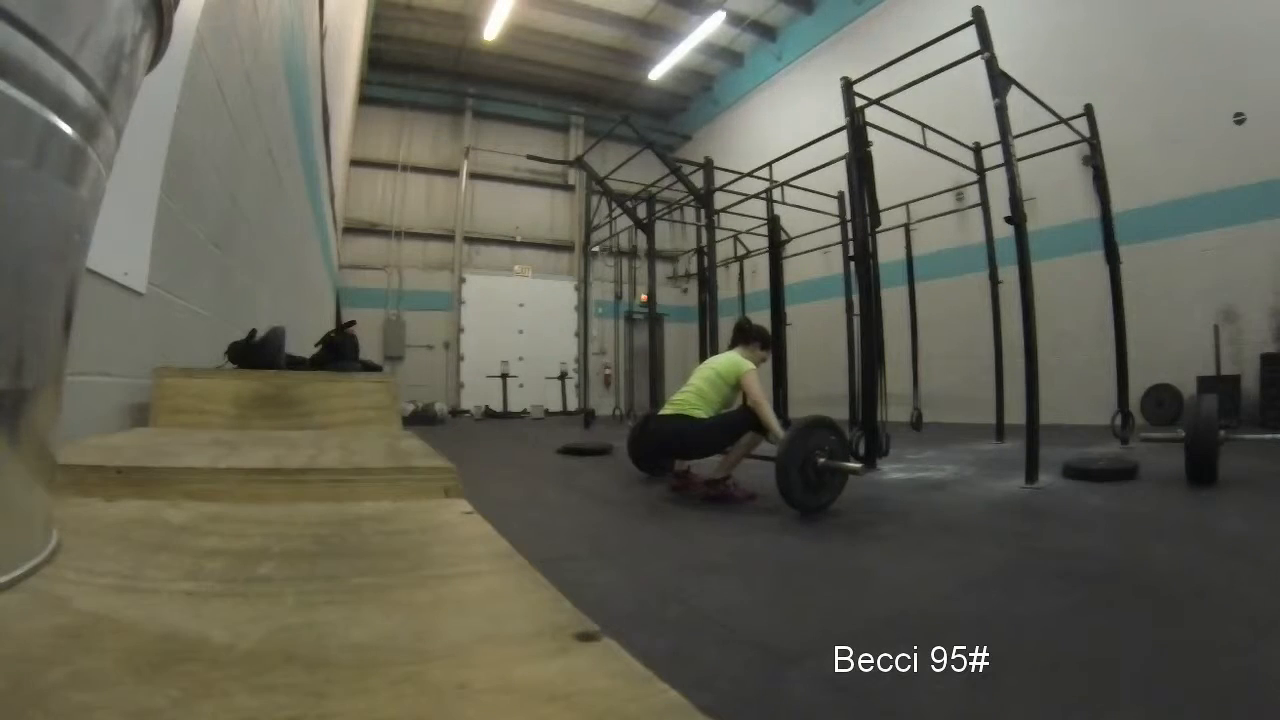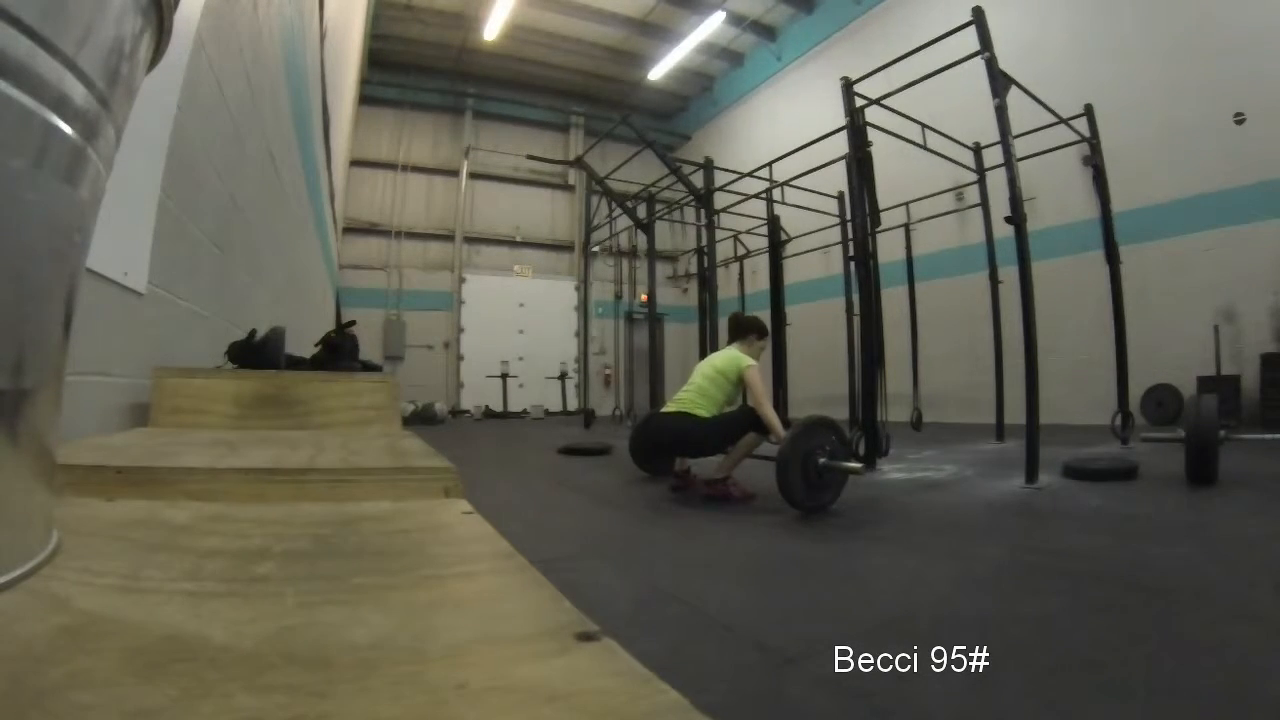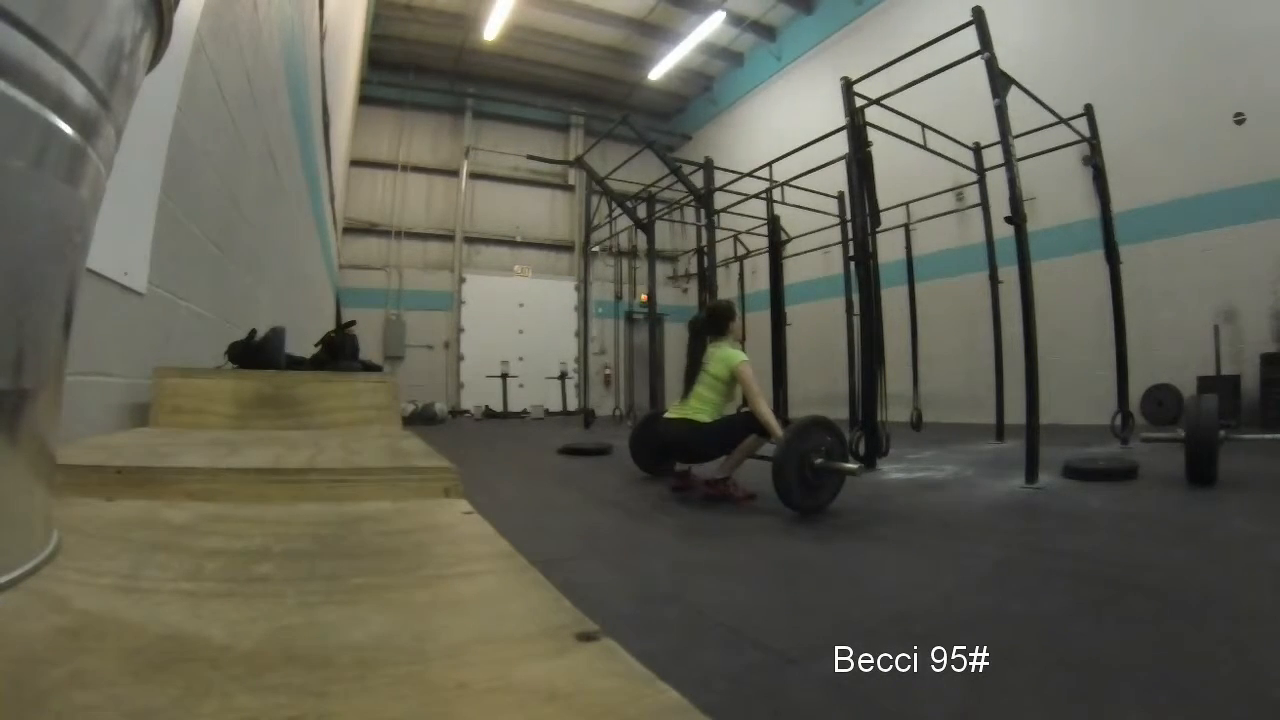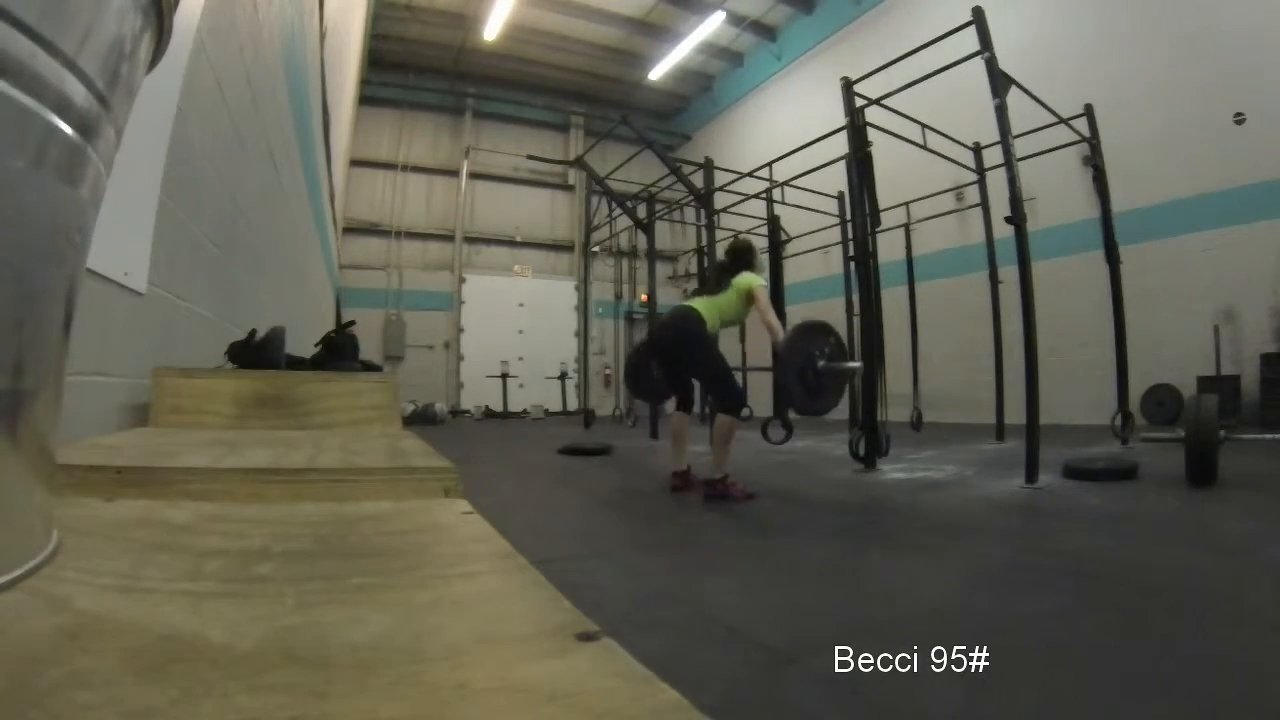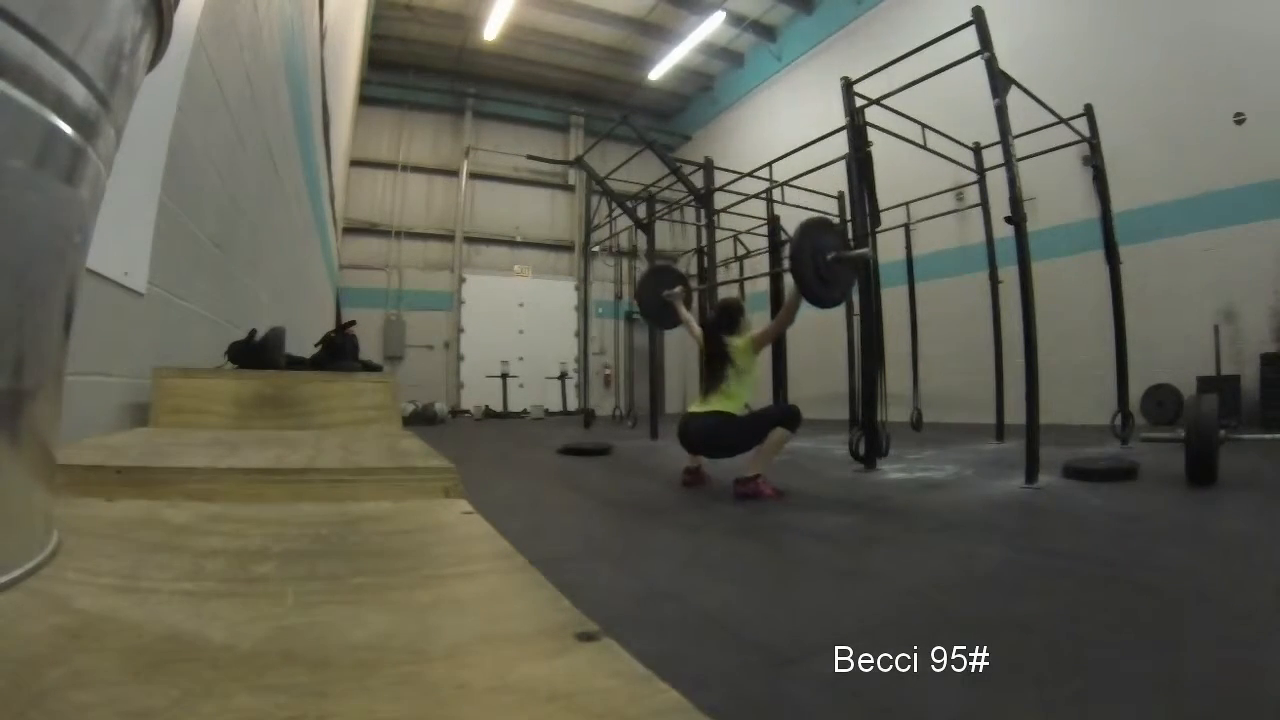
dt=1s
person 1, frame 1
left shoulder: (716, 360)
right shoulder: (743, 364)
right elbow: (760, 404)
left hip: (660, 432)
right hip: (683, 433)
right knee: (758, 418)
left ankle: (681, 473)
right ankle: (717, 481)
person 1, frame 2
left shoulder: (713, 358)
right shoulder: (744, 361)
right elbow: (762, 404)
left hip: (660, 428)
right hip: (684, 430)
right knee: (759, 420)
left ankle: (681, 473)
right ankle: (717, 481)
person 1, frame 3
left shoulder: (702, 353)
right shoulder: (734, 357)
right elbow: (757, 402)
left hip: (668, 433)
right hip: (691, 438)
right knee: (761, 422)
left ankle: (682, 474)
right ankle: (719, 481)
person 1, frame 4
left shoulder: (720, 279)
right shoulder: (753, 281)
right elbow: (769, 316)
left hip: (663, 329)
right hip: (688, 333)
left knee: (684, 398)
right knee: (730, 397)
left ankle: (680, 474)
right ankle: (718, 482)
person 1, frame 5
left shoulder: (710, 343)
right shoulder: (746, 346)
left elbow: (690, 322)
right elbow: (782, 321)
left wrist: (677, 301)
left hip: (688, 432)
right hip: (717, 433)
right knee: (789, 415)
left ankle: (692, 470)
right ankle: (751, 480)
